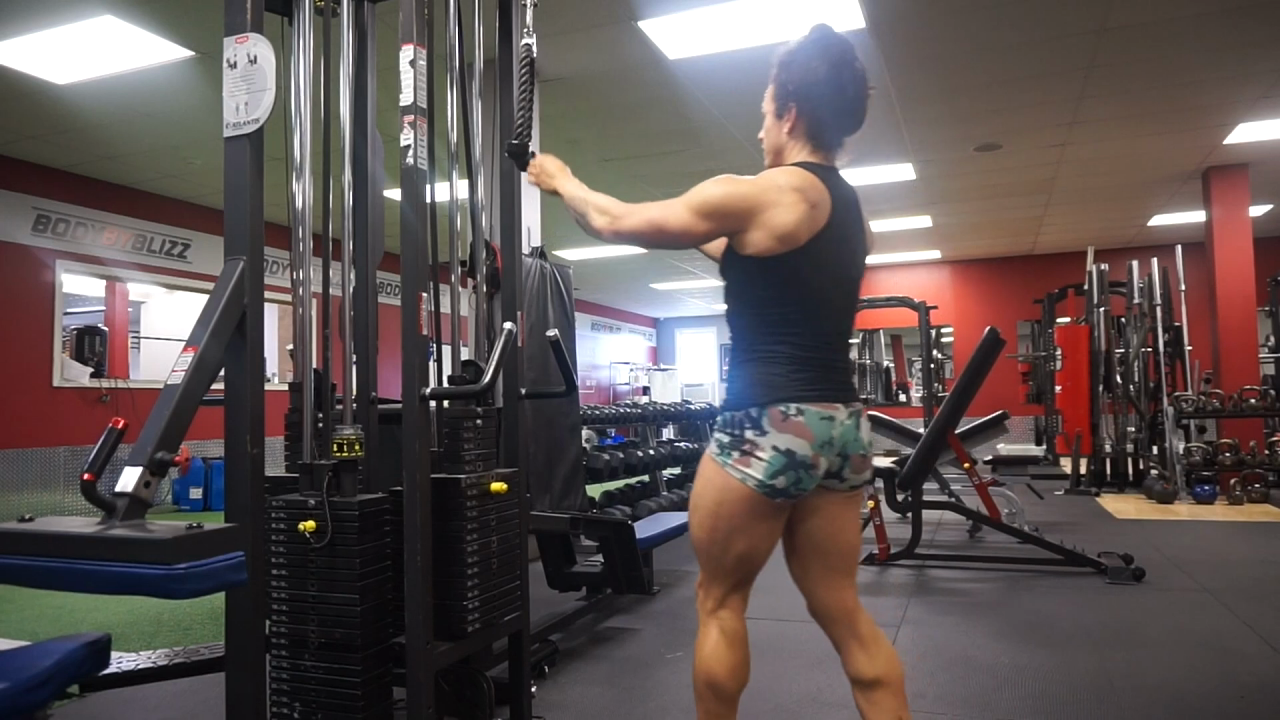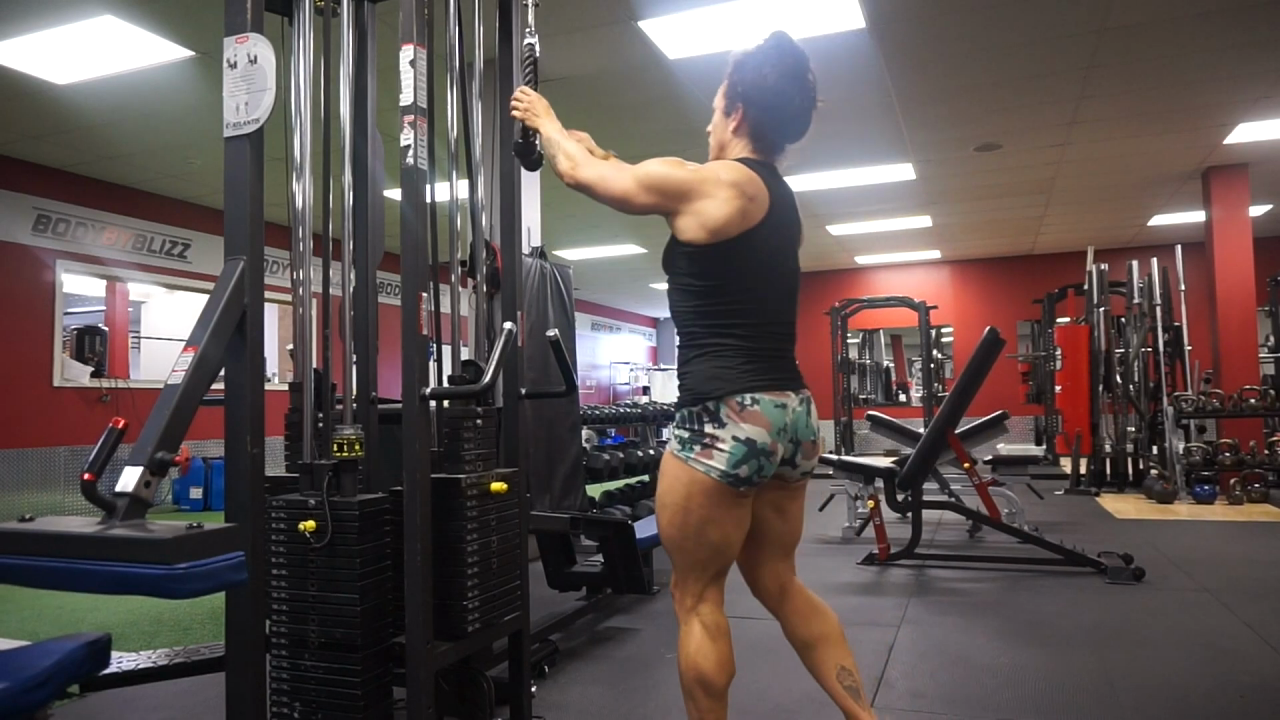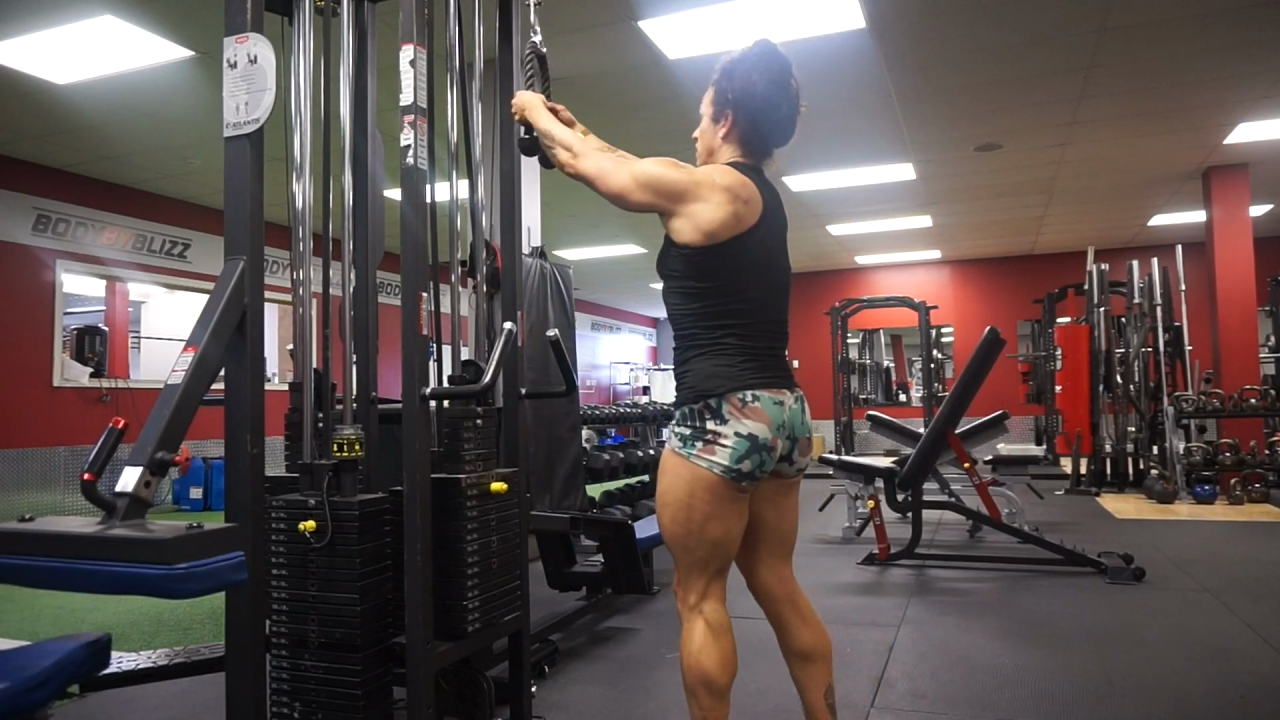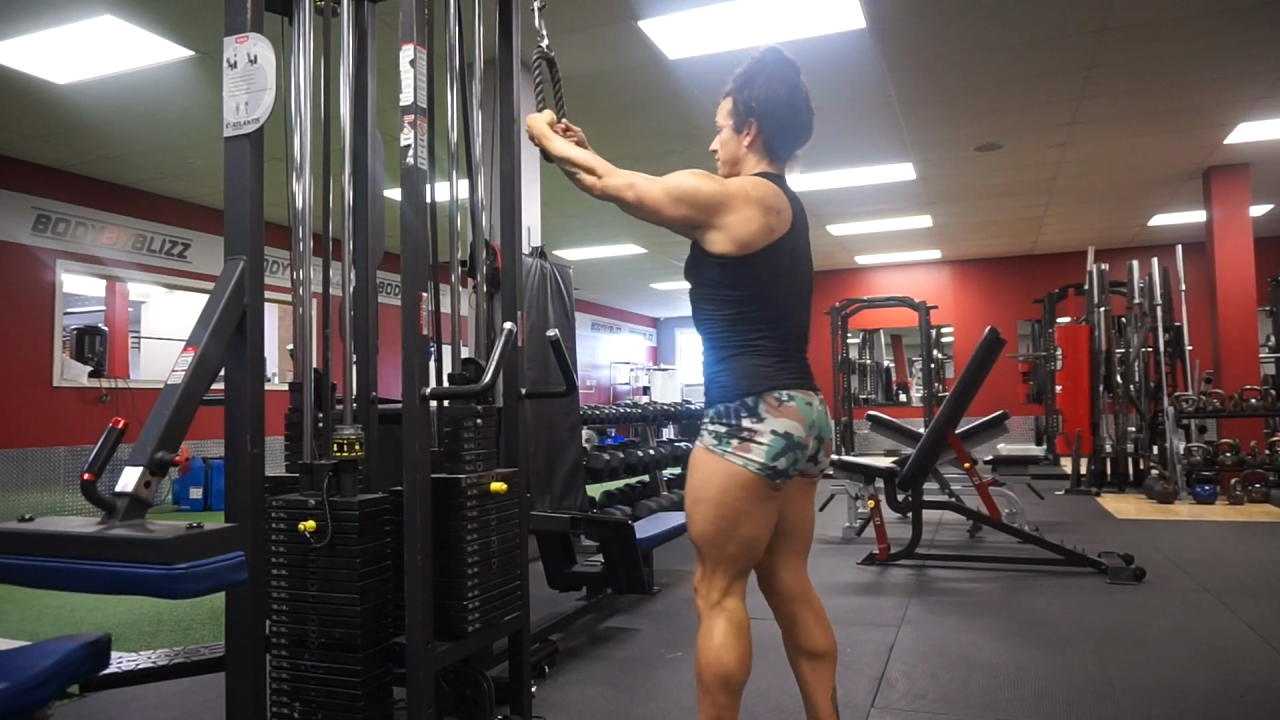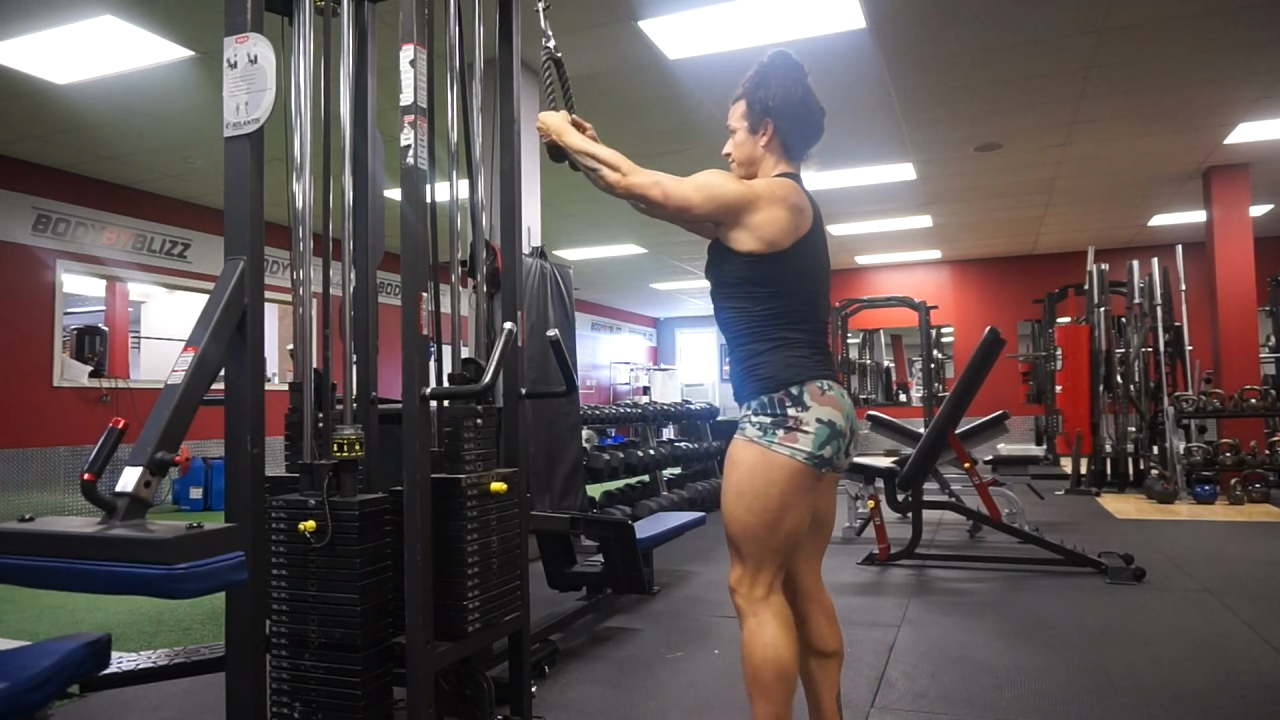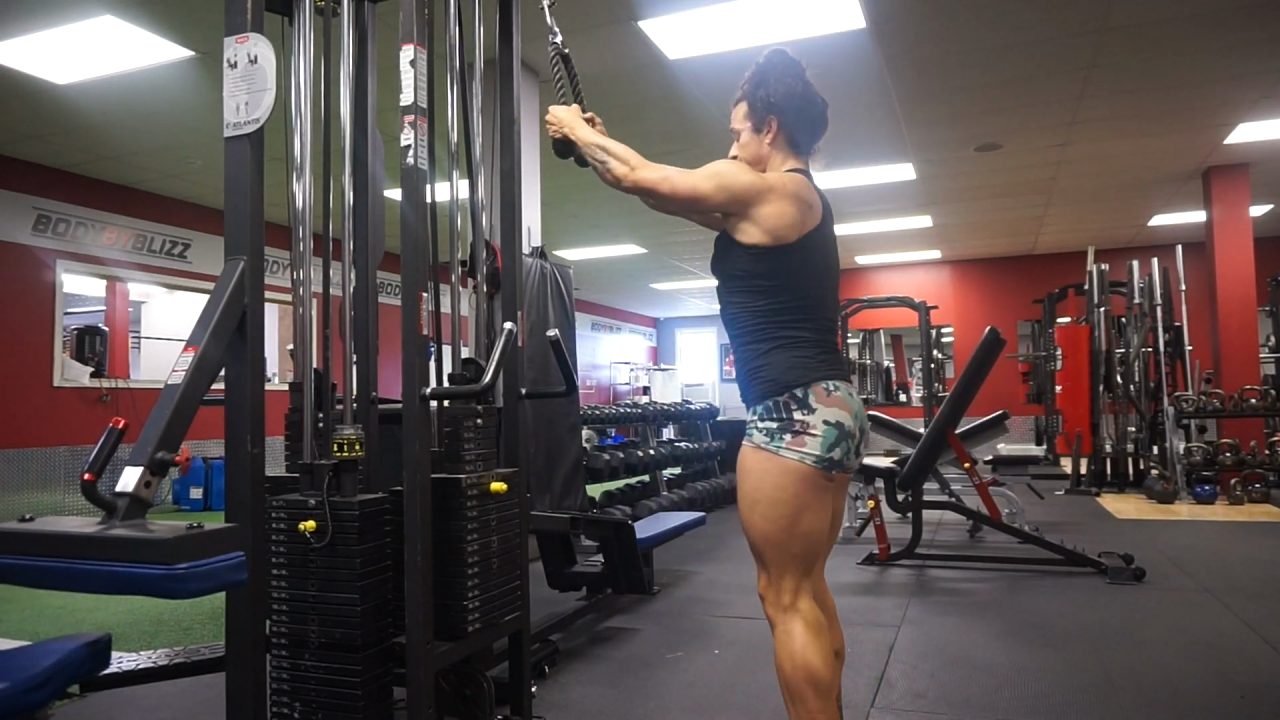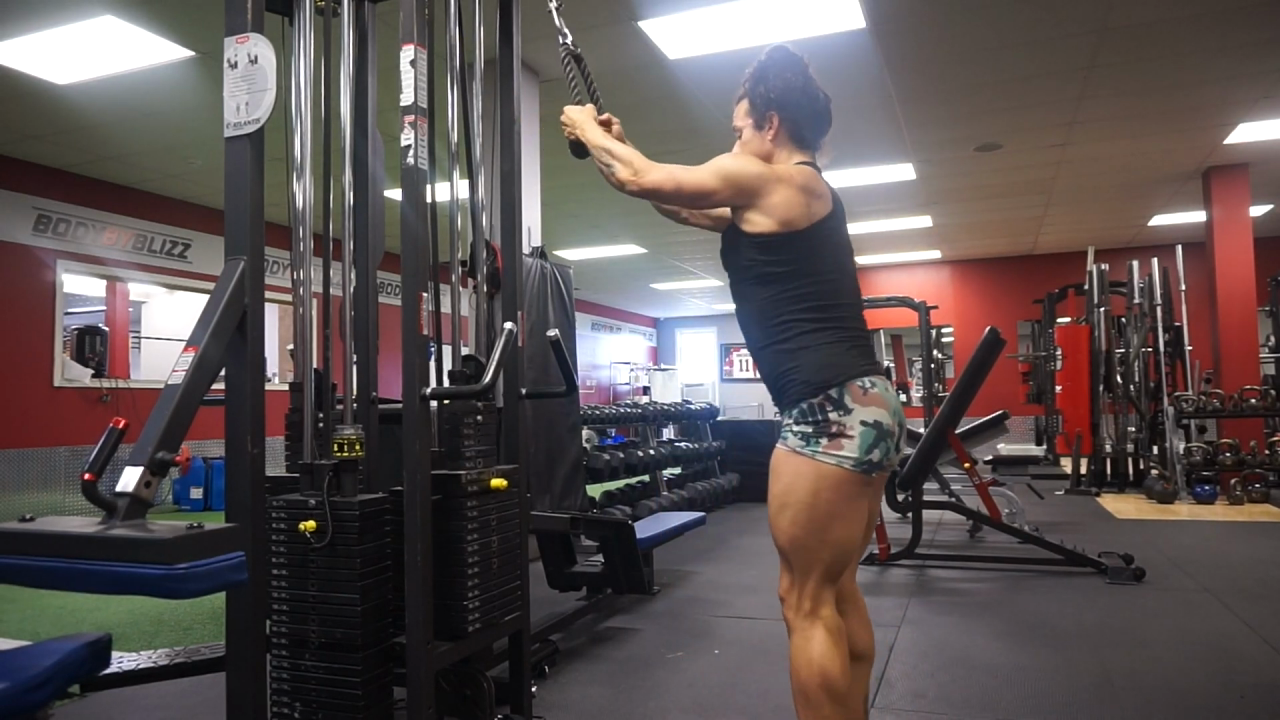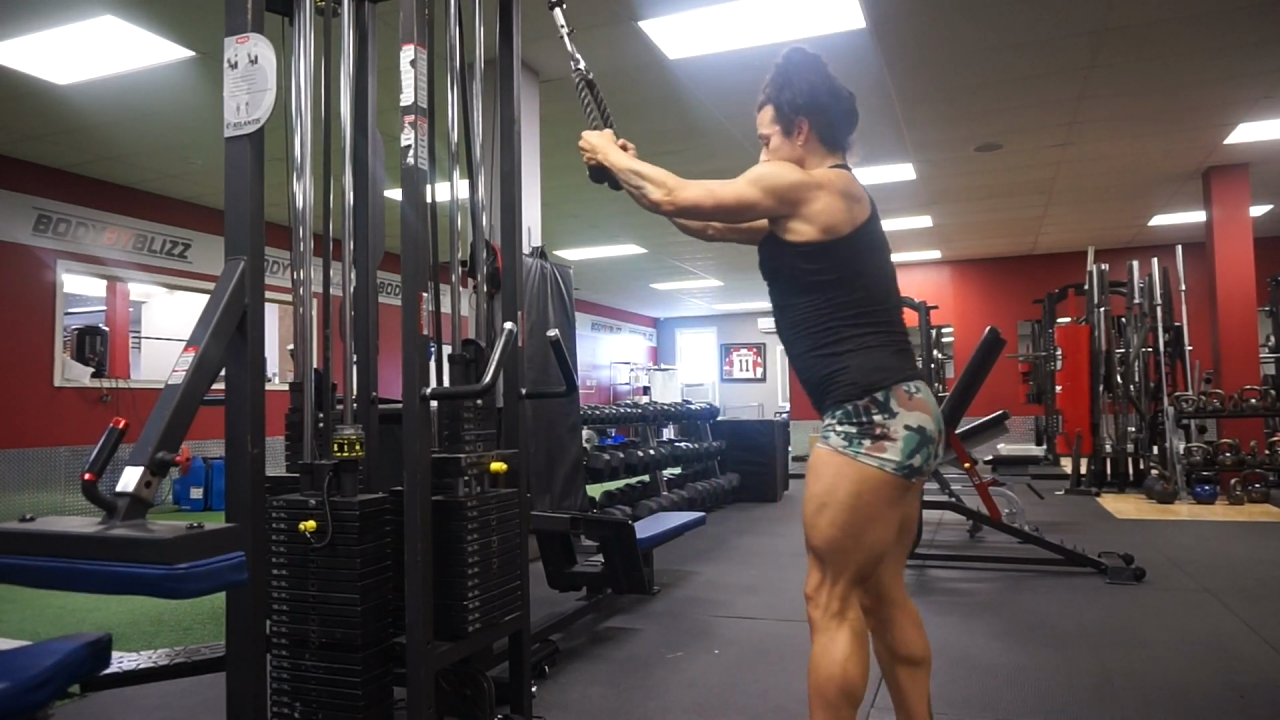
dt=0.3s
person 1, frame 1
left shoulder: (760, 195)
right shoulder: (847, 210)
left elbow: (620, 224)
left wrist: (563, 183)
right wrist: (698, 236)
left hip: (768, 428)
right hip: (838, 423)
left knee: (719, 603)
right knee: (842, 613)
person 1, frame 2
left shoulder: (704, 183)
right shoulder: (776, 200)
left elbow: (577, 172)
left wrist: (544, 119)
right wrist: (596, 149)
left hip: (725, 419)
right hip: (788, 413)
left knee: (697, 600)
right knee: (778, 586)
person 1, frame 3
left shoulder: (701, 186)
right shoulder: (761, 197)
left elbow: (579, 165)
right elbow: (630, 171)
left wrist: (535, 113)
right wrist: (577, 127)
left hip: (722, 416)
right hip: (780, 410)
left knee: (699, 597)
right knee: (776, 587)
person 1, frame 4
left shoulder: (730, 198)
right shoulder: (776, 205)
left elbow: (611, 185)
right elbow: (641, 192)
left wrist: (547, 139)
right wrist: (585, 151)
left hip: (751, 417)
right hip: (795, 412)
left knee: (718, 594)
right knee: (789, 588)
person 1, frame 5
left shoulder: (755, 197)
right shoulder: (786, 204)
left elbow: (635, 184)
right elbow: (659, 197)
left wrist: (564, 136)
right wrist: (593, 147)
left hip: (784, 412)
right hip: (813, 409)
left knee: (755, 589)
right knee: (801, 586)
person 1, frame 6
left shoulder: (762, 189)
right shoulder: (792, 200)
left elbow: (636, 176)
right elbow: (669, 197)
left wrist: (573, 129)
right wrist: (601, 142)
left hip: (795, 412)
right hip: (828, 409)
left knee: (785, 598)
right knee: (805, 591)
person 1, frame 7
left shoulder: (769, 180)
right shoulder: (800, 195)
left elbow: (640, 179)
right elbow: (686, 208)
left wrist: (587, 131)
right wrist: (615, 142)
left hip: (829, 410)
right hip: (857, 406)
left knee: (805, 601)
right knee: (834, 592)
person 1, frame 8
left shoulder: (808, 187)
right shoulder: (816, 205)
left elbow: (678, 199)
right elbow: (707, 224)
left wrist: (609, 157)
right wrist: (632, 169)
left hip: (873, 414)
right hip: (893, 413)
left knee: (831, 601)
right knee: (879, 594)
